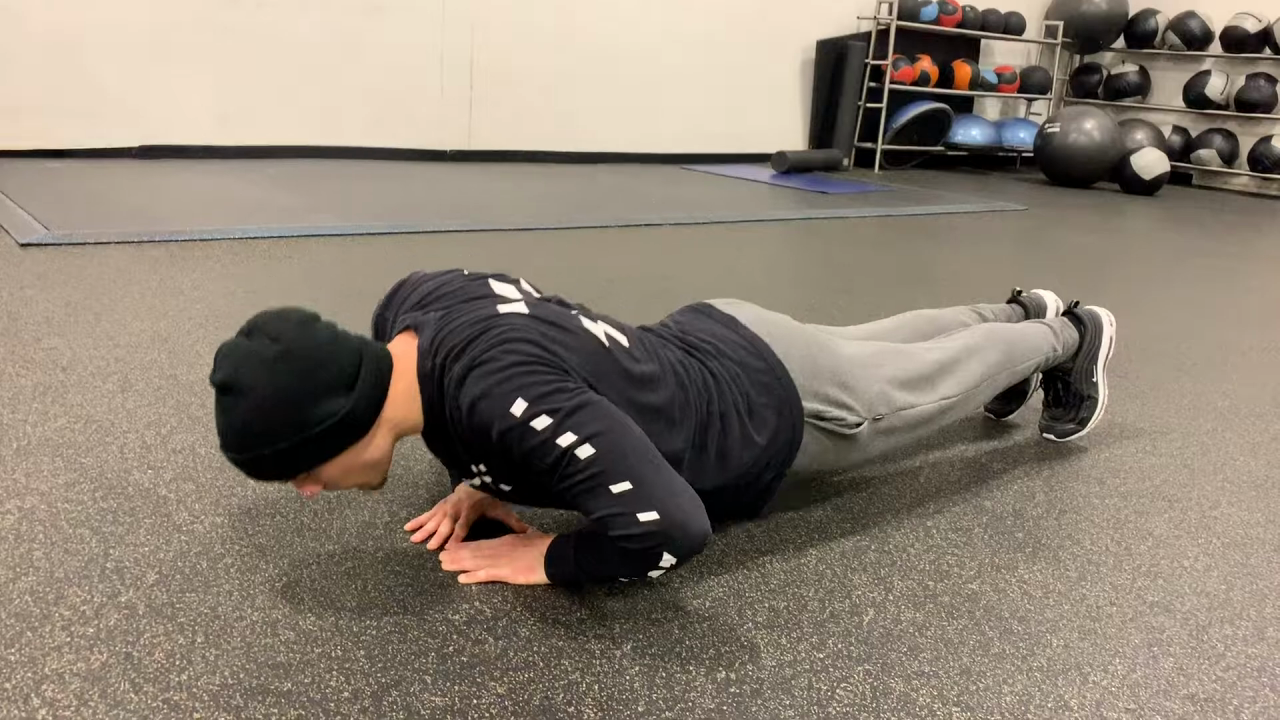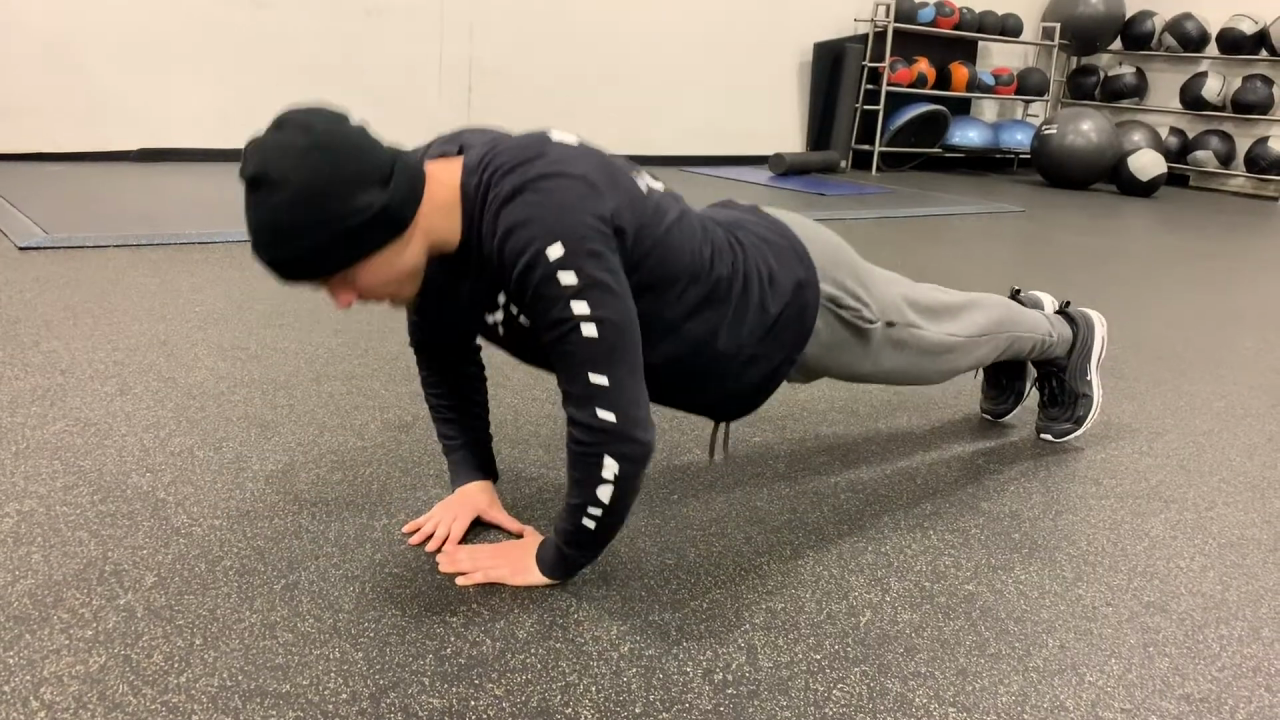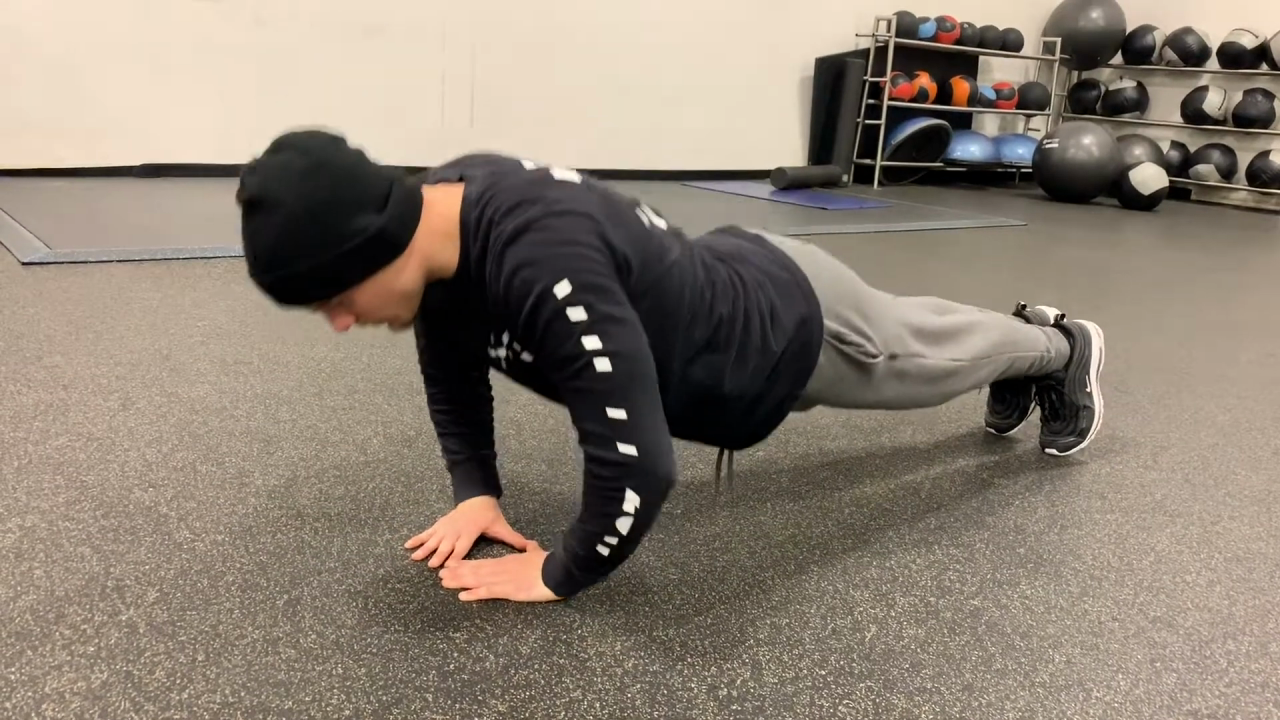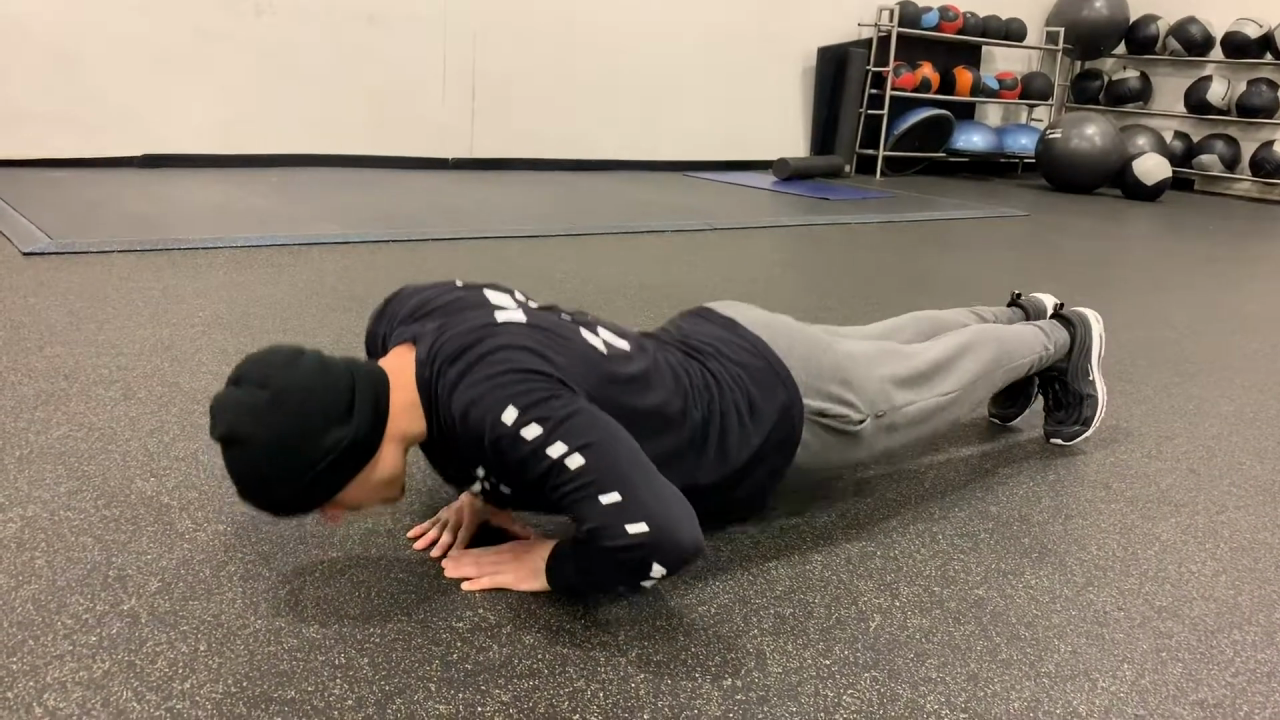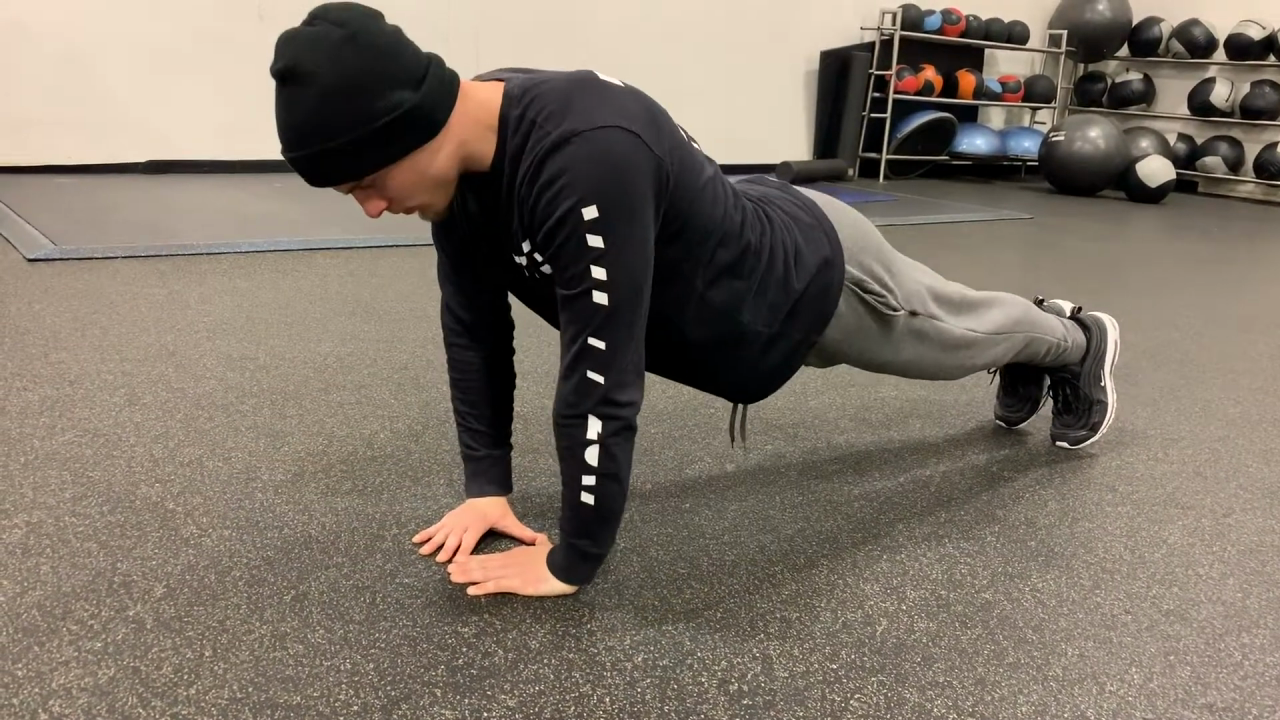
dt=1s
person 1, frame 1
left shoulder: (504, 391)
right shoulder: (403, 317)
left elbow: (671, 525)
left wrist: (549, 558)
right wrist: (473, 482)
left hip: (779, 404)
right hip: (708, 344)
left knee: (925, 382)
right knee: (880, 346)
left ankle: (1067, 339)
right ankle: (1017, 315)
person 1, frame 2
left shoulder: (545, 233)
right shoulder: (426, 189)
left elbow: (618, 432)
right elbow: (444, 338)
left wrist: (552, 561)
right wrist: (472, 477)
left hip: (792, 297)
right hip: (729, 260)
left knee: (937, 337)
right knee: (930, 326)
left ankle: (1060, 335)
right ankle: (1021, 316)
person 1, frame 3
left shoulder: (546, 261)
right shoulder: (432, 223)
left elbow: (638, 460)
right elbow: (453, 368)
left wrist: (560, 576)
right wrist: (476, 493)
left hip: (794, 327)
right hip: (729, 287)
left knee: (937, 357)
right knee: (932, 342)
left ankle: (1059, 350)
right ankle: (1025, 322)
person 1, frame 4
left shoulder: (498, 404)
right shoulder: (399, 327)
left elbow: (663, 534)
left wrist: (549, 564)
right wrist: (480, 489)
left hip: (775, 404)
right hip: (708, 348)
left knee: (920, 381)
right knee: (886, 350)
left ankle: (1057, 341)
right ankle: (1013, 320)
person 1, frame 5
left shoulder: (588, 156)
right shoulder: (463, 148)
left elbow: (602, 380)
right elbow: (474, 328)
left wrist: (571, 562)
right wrist: (486, 487)
left hip: (813, 278)
right hip: (751, 253)
left knee: (955, 336)
right knee: (952, 336)
left ankle: (1074, 343)
right ankle: (1039, 335)
